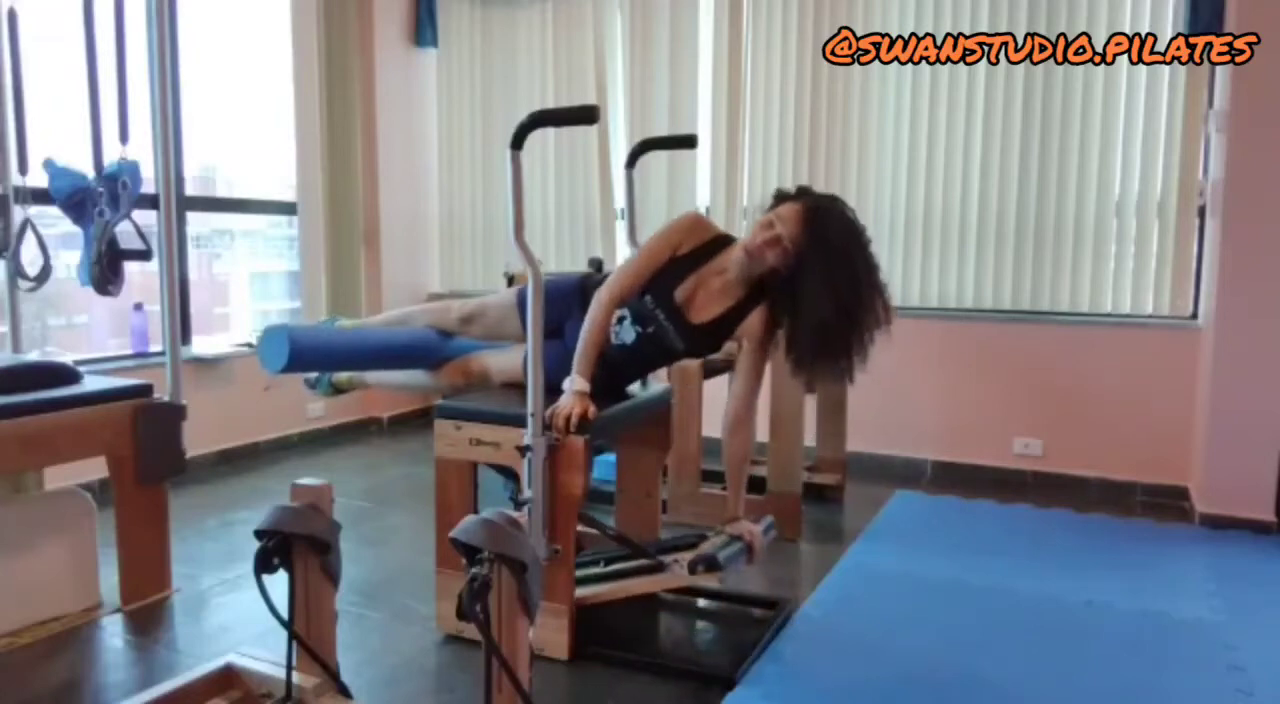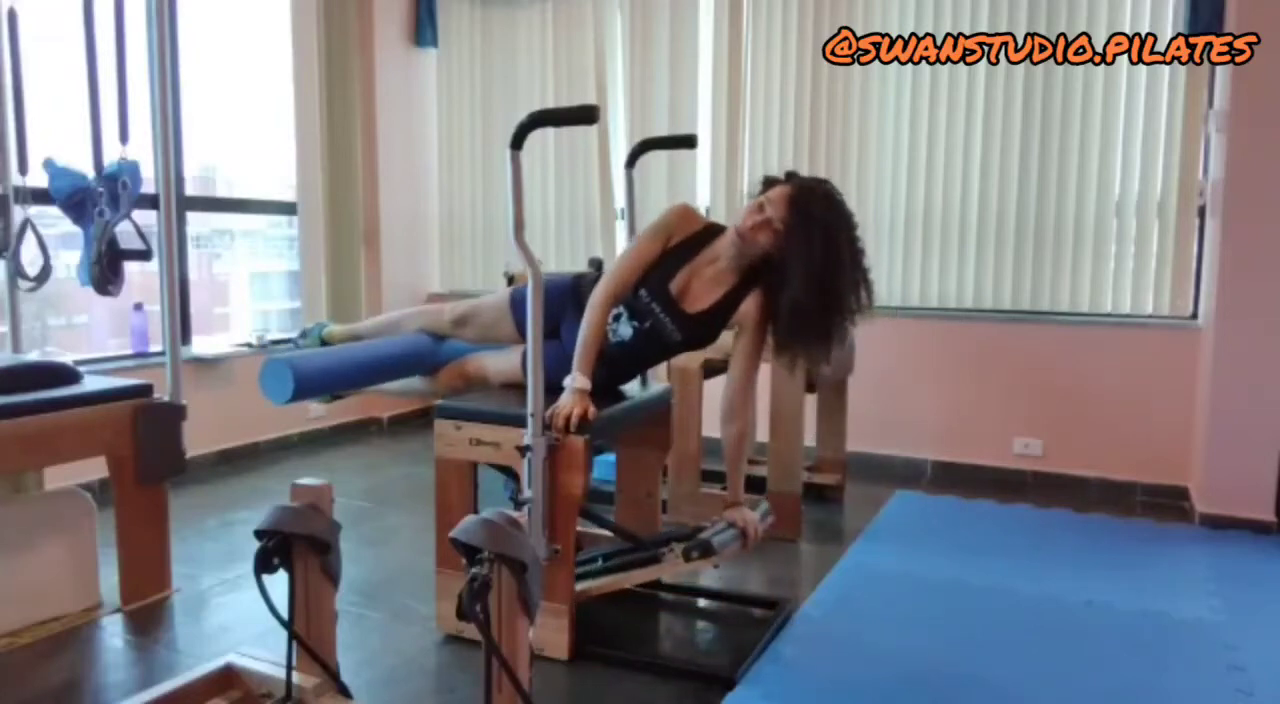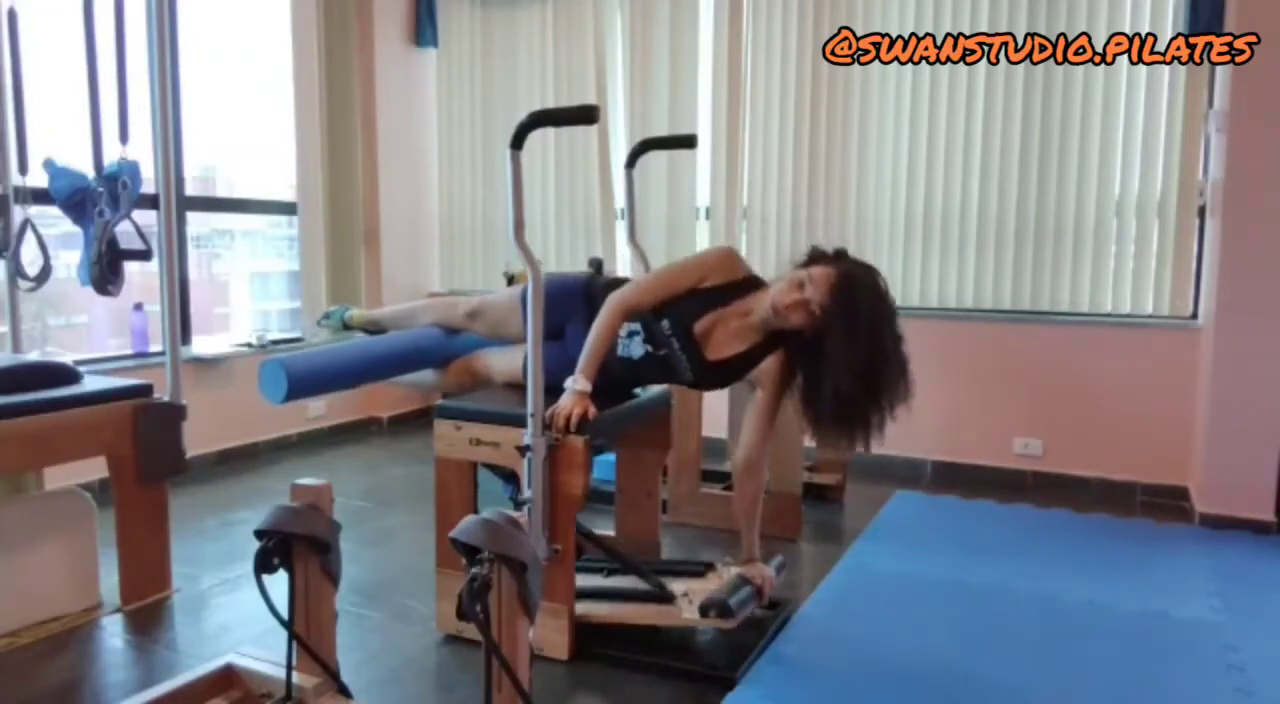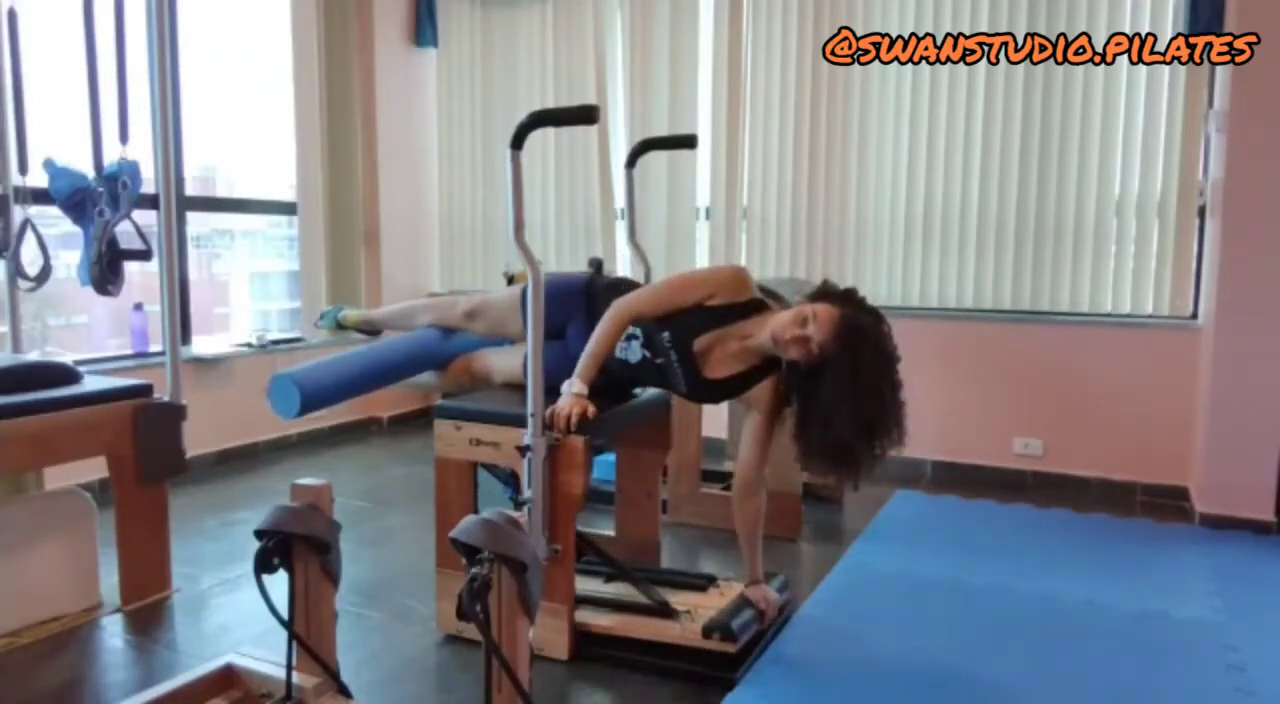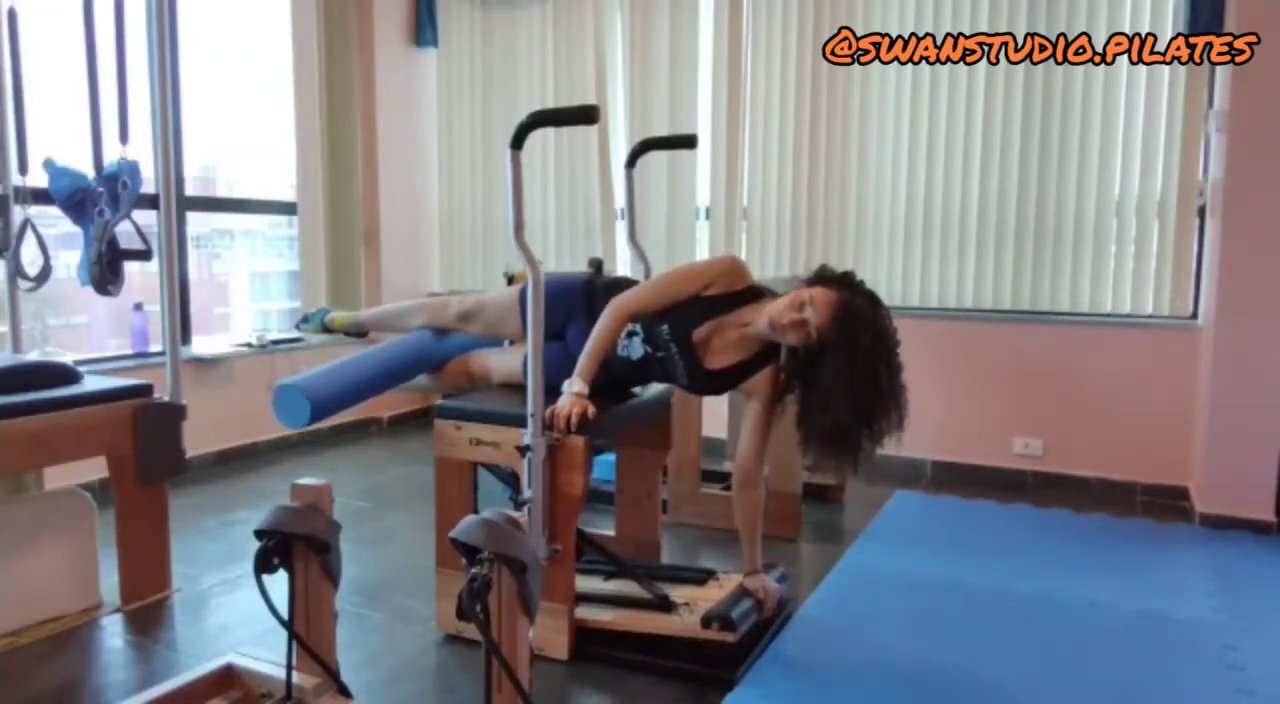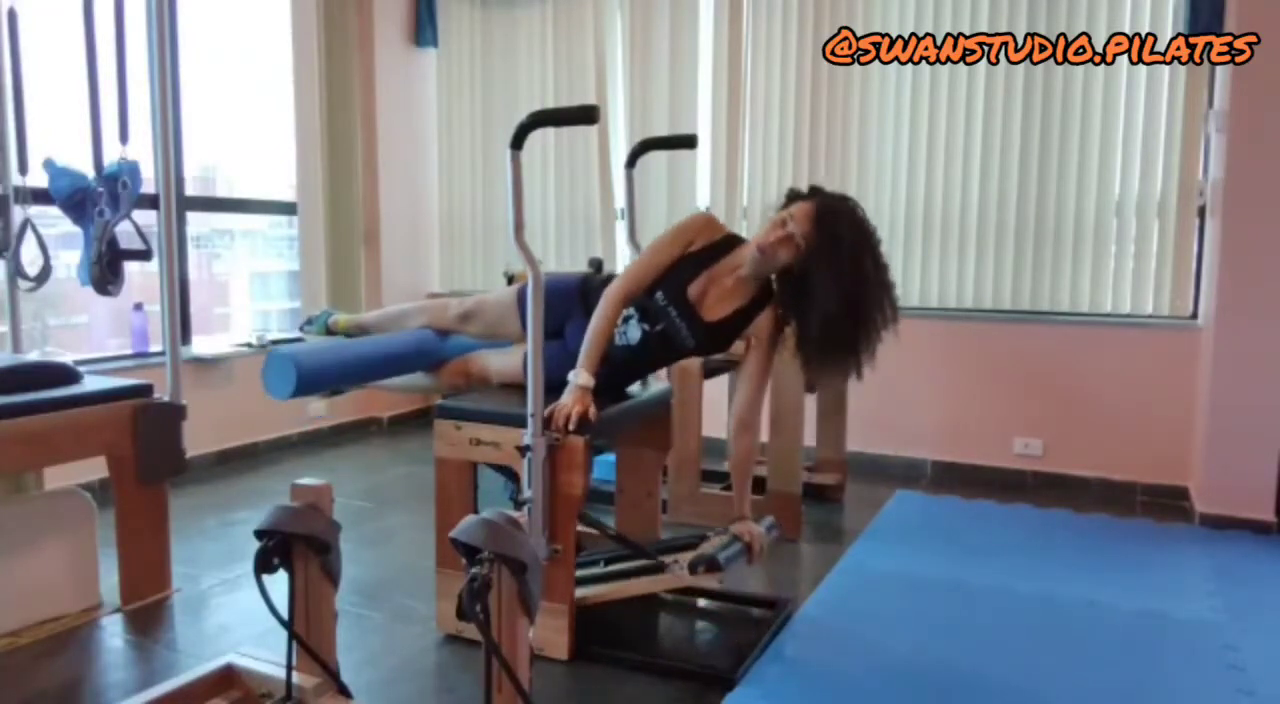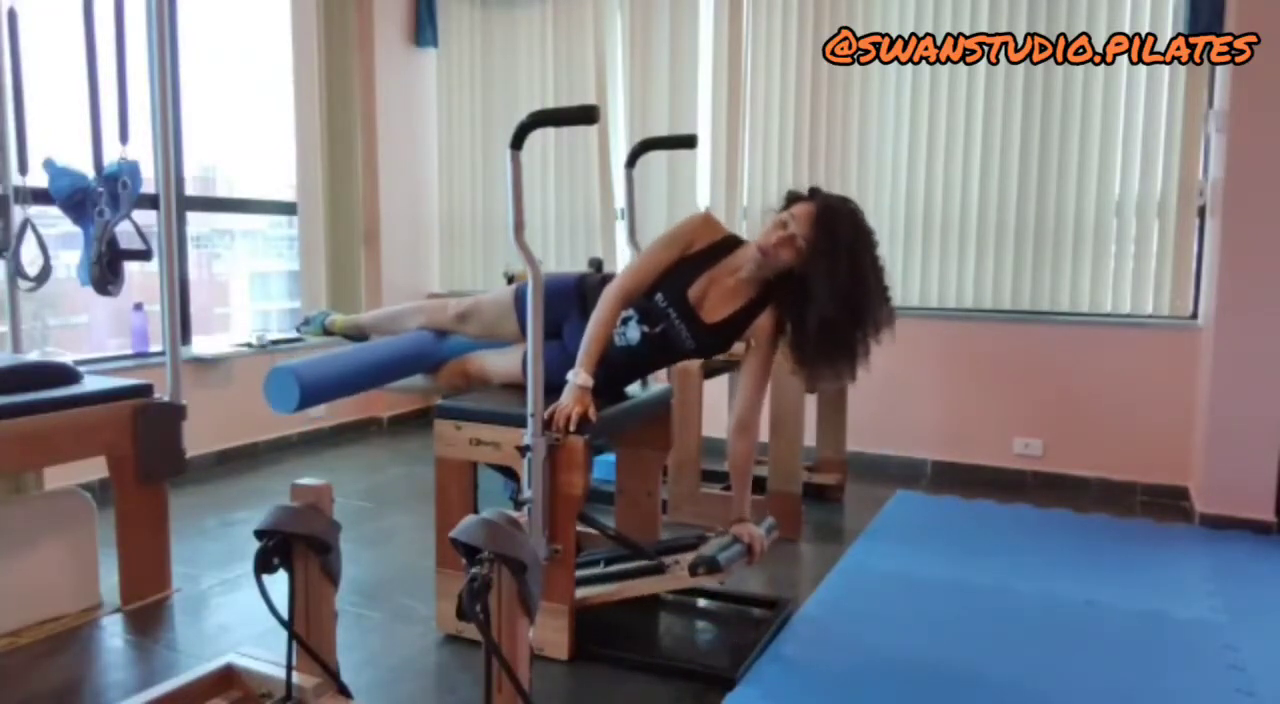
dt=0.7s
person 1, frame 1
left shoulder: (755, 319)
right shoulder: (695, 232)
left elbow: (738, 419)
right elbow: (609, 295)
left wrist: (735, 513)
right wrist: (577, 386)
left hip: (604, 368)
right hip: (578, 304)
left knee: (465, 372)
right knee: (461, 318)
left ankle: (347, 377)
right ankle: (346, 331)
person 1, frame 2
left shoulder: (750, 306)
right shoulder: (684, 223)
left elbow: (737, 408)
right elbow: (605, 292)
left wrist: (735, 500)
right wrist: (575, 383)
left hip: (601, 364)
right hip: (573, 305)
left knee: (462, 373)
right knee: (451, 318)
right ankle: (337, 333)
person 1, frame 3
left shoulder: (770, 364)
right shoulder: (725, 267)
left elbow: (748, 463)
right elbow: (620, 301)
left wrist: (749, 556)
right wrist: (576, 384)
left hip: (612, 373)
right hip: (588, 307)
left knee: (471, 370)
right knee: (467, 312)
right ankle: (362, 319)
person 1, frame 4
left shoulder: (765, 390)
right shoulder: (732, 287)
left elbow: (748, 485)
right elbow: (623, 308)
left wrist: (754, 577)
right wrist: (575, 385)
left hip: (605, 368)
right hip: (587, 305)
left knee: (471, 371)
right knee: (466, 311)
right ankle: (361, 317)
person 1, frame 5
left shoulder: (764, 377)
right shoulder: (730, 276)
left elbow: (748, 475)
right elbow: (623, 306)
left wrist: (754, 568)
right wrist: (576, 386)
left hip: (606, 370)
right hip: (587, 307)
left knee: (464, 372)
right knee: (459, 314)
right ankle: (345, 320)
person 1, frame 6
left shoulder: (764, 320)
right shoulder: (703, 231)
left elbow: (744, 422)
right elbow: (618, 293)
left wrist: (741, 513)
right wrist: (578, 384)
left hip: (605, 368)
right hip: (581, 305)
left knee: (462, 372)
right knee: (457, 314)
right ankle: (343, 323)
person 1, frame 7
left shoulder: (764, 322)
right shoulder: (705, 232)
left elbow: (744, 423)
right elbow: (618, 290)
left wrist: (741, 514)
right wrist: (578, 380)
left hip: (607, 366)
right hip: (581, 304)
left knee: (464, 371)
right knee: (455, 314)
right ankle: (343, 322)
